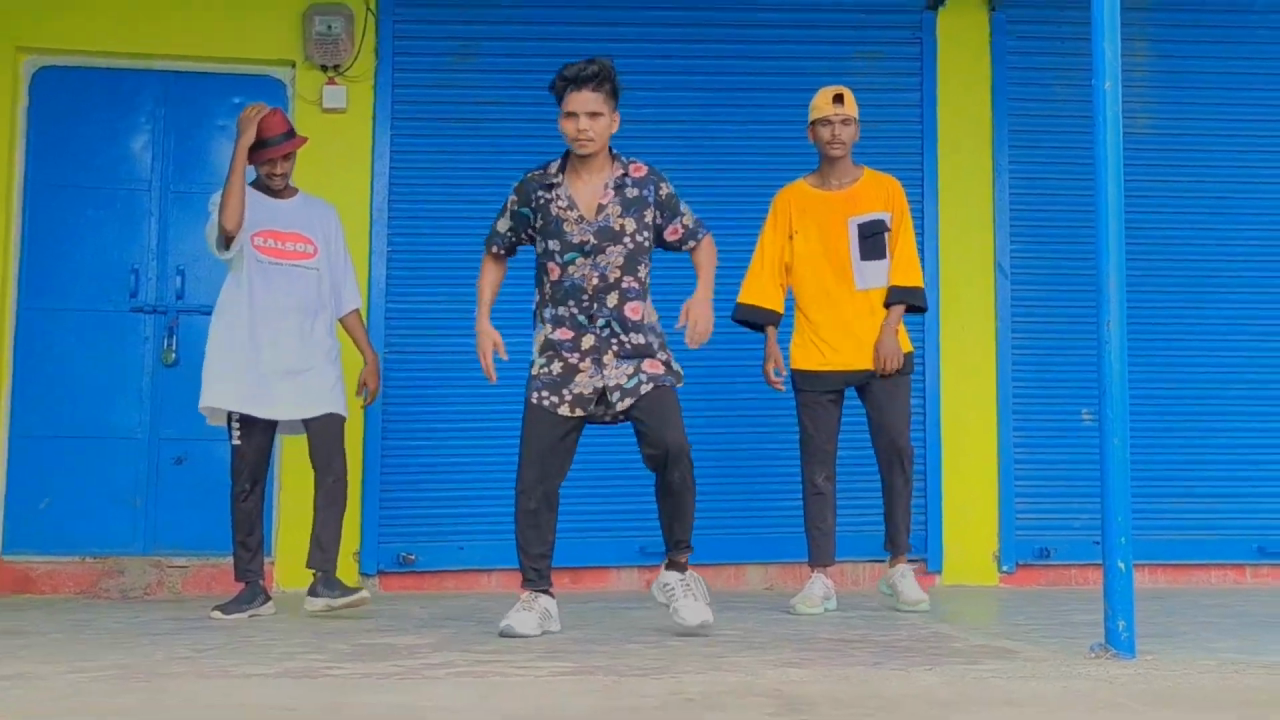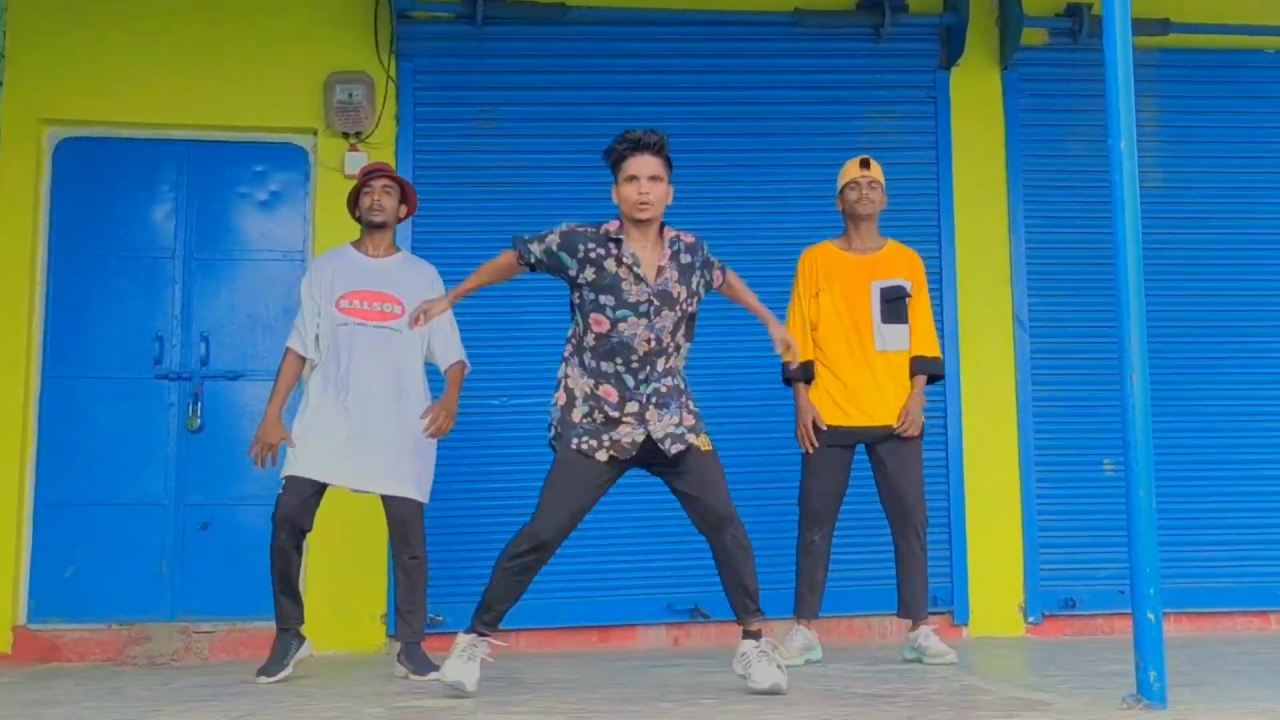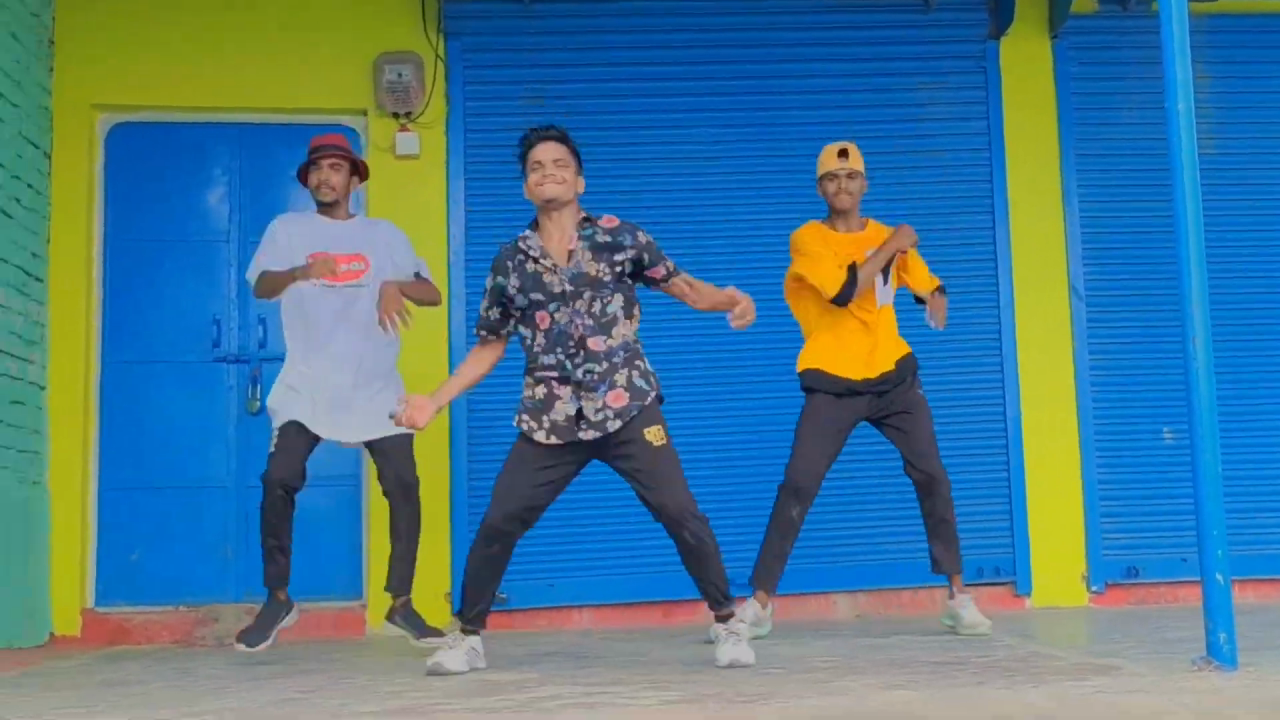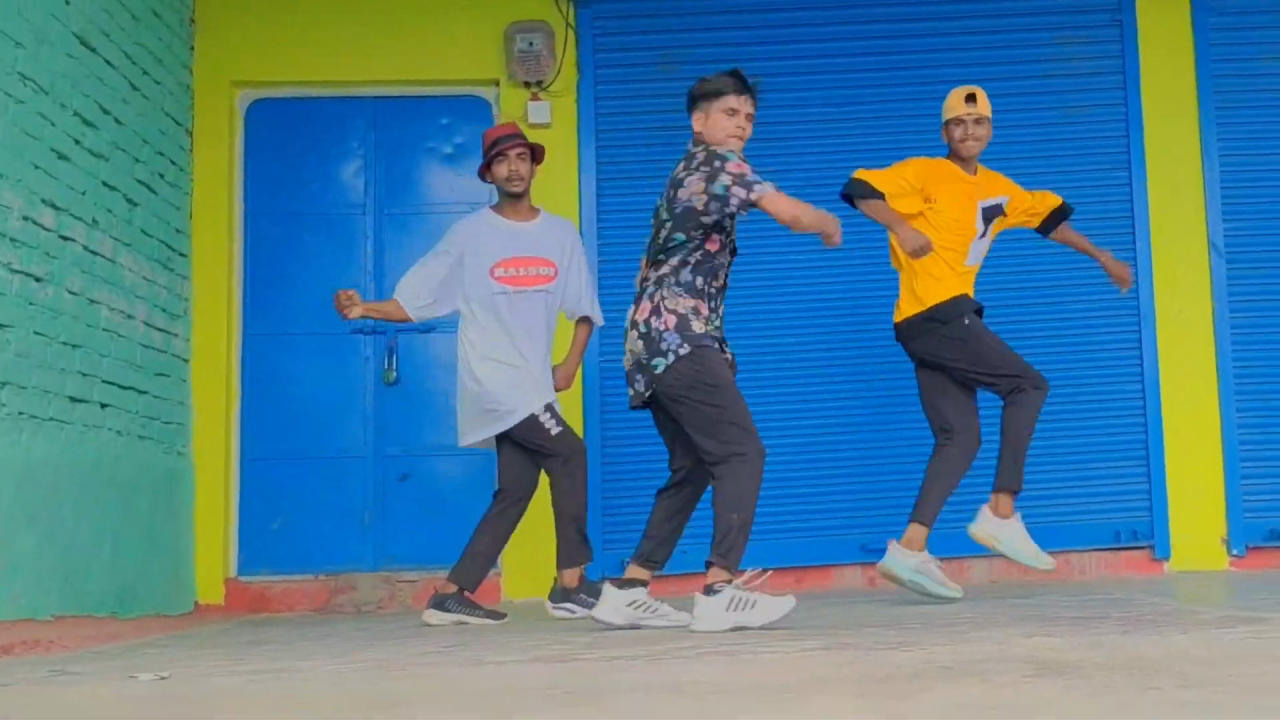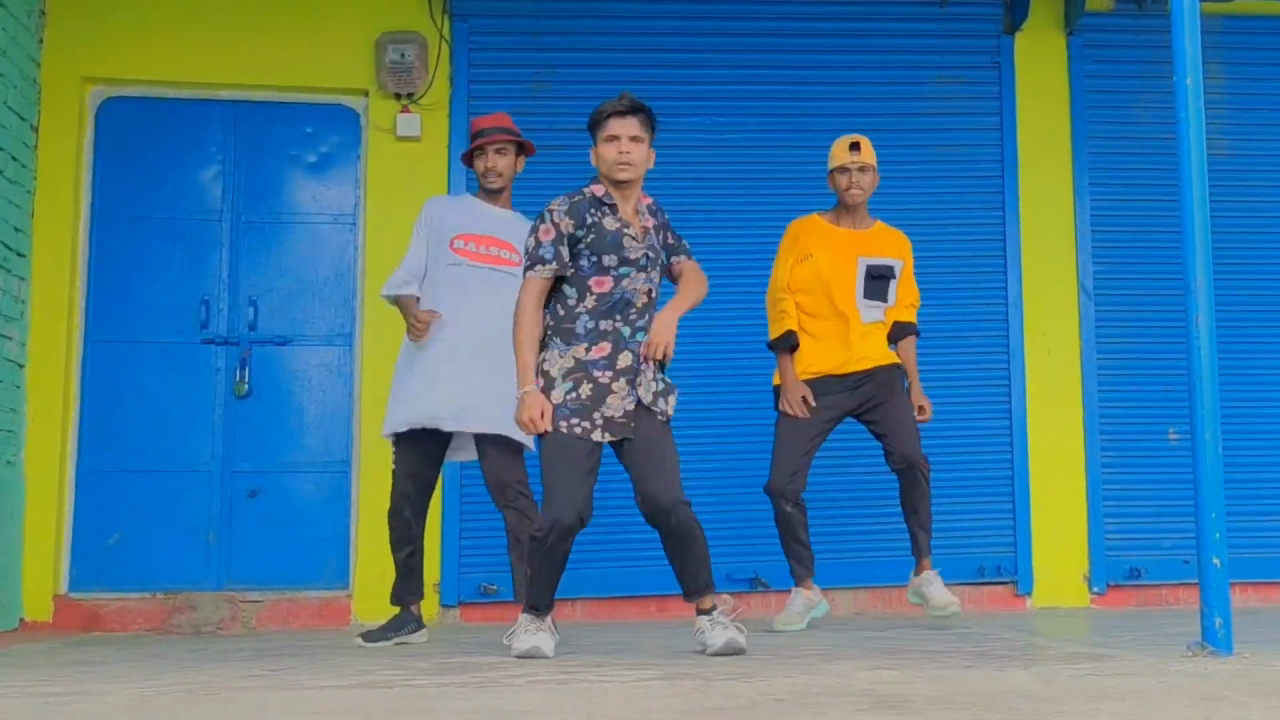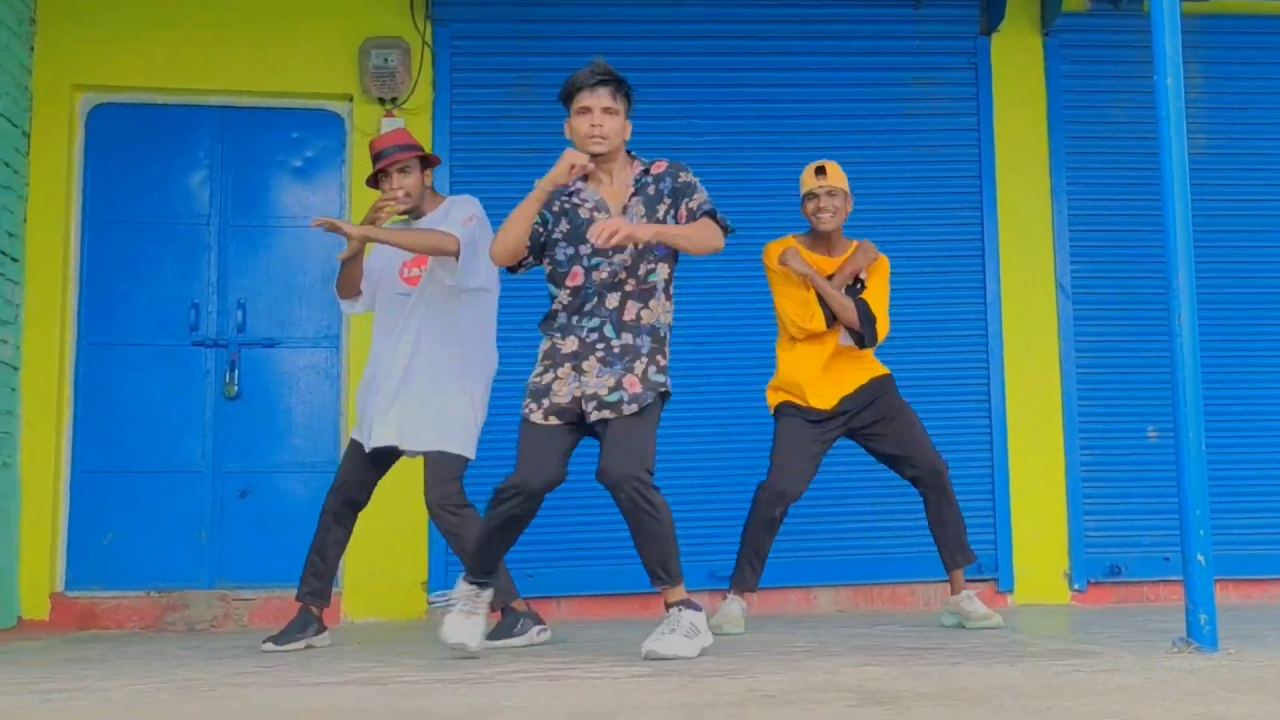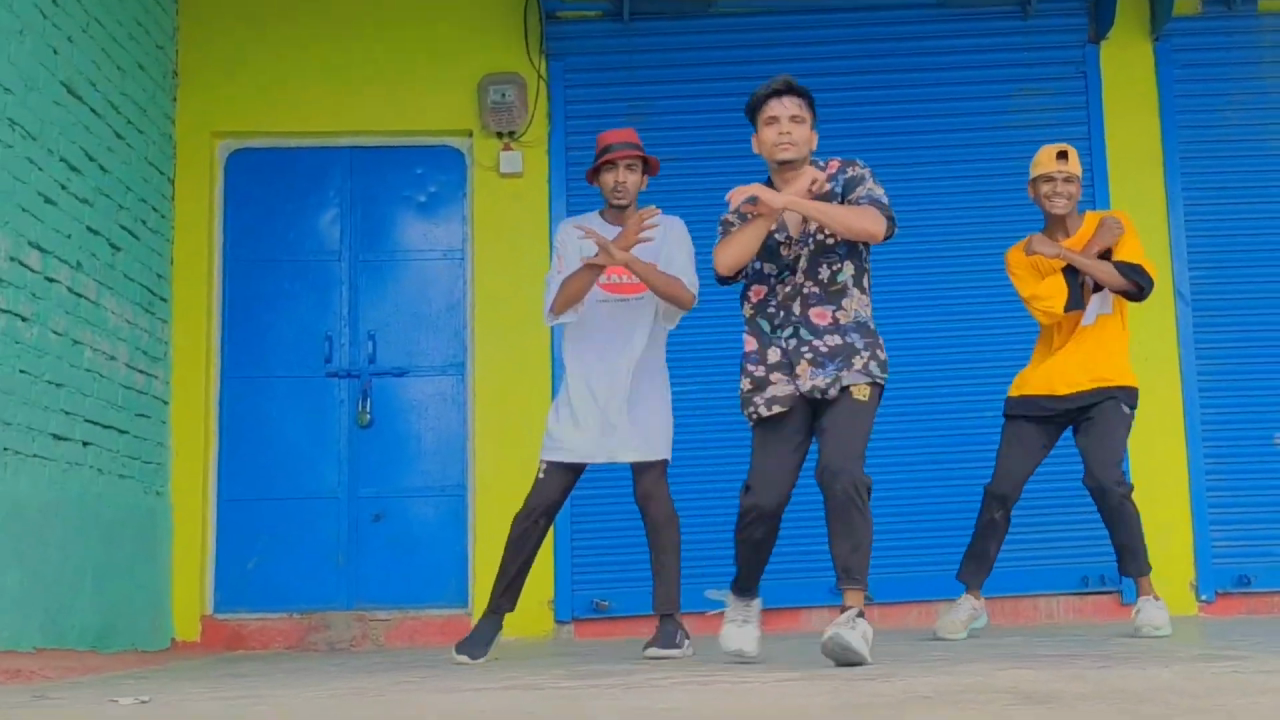
dt=0.7s
person 1, frame 1
left shoulder: (647, 183)
right shoulder: (532, 188)
left elbow: (699, 240)
right elbow: (496, 254)
left wrist: (703, 292)
right wrist: (484, 320)
left hip: (635, 352)
right hip: (558, 358)
left knee: (671, 450)
right knee: (536, 481)
left ankle: (677, 570)
right ankle: (537, 595)
person 1, frame 2
left shoulder: (687, 251)
right shoulder: (580, 243)
left elbow: (721, 278)
right elbow: (516, 259)
left wrist: (771, 321)
right wrist: (449, 298)
left hip: (669, 417)
right hip: (595, 420)
left knee: (722, 520)
right knee: (545, 533)
left ankle: (753, 642)
right ankle: (476, 639)
person 1, frame 3
left shoulder: (617, 235)
right shoulder: (509, 262)
left elbow: (679, 285)
right elbow: (491, 344)
left wrist: (725, 298)
right wrist: (438, 399)
left hip: (625, 402)
right hip: (553, 413)
left knee: (676, 510)
right knee: (500, 524)
left ankle: (728, 621)
right ankle: (468, 634)
person 1, frame 4
left shoulder: (696, 179)
right shoulder: (712, 165)
right elbow: (787, 211)
right wrist: (829, 225)
left hip: (661, 343)
right hip: (677, 340)
left knee: (693, 472)
right knee: (740, 456)
left ankle: (625, 590)
right ankle: (720, 591)
person 1, frame 5
left shoulder: (657, 218)
right shoulder: (567, 212)
left elbow: (694, 277)
right elbow: (531, 300)
left wrist: (671, 313)
right wrist: (529, 388)
left hip: (639, 385)
right hip: (573, 387)
left knee: (666, 503)
right knee: (565, 512)
left ankle: (710, 613)
right ankle: (536, 613)
person 1, frame 6
left shoulder: (671, 181)
right shoulder: (560, 197)
left elbow: (713, 239)
right elbow: (503, 255)
left wrist: (645, 230)
right wrist: (545, 187)
left hip: (636, 360)
right hip: (565, 362)
left knee: (627, 475)
right knee: (530, 482)
left ankle: (682, 609)
right ankle: (473, 587)
person 1, frame 7
left shoulder: (848, 179)
right shoulder: (742, 209)
left elbow: (874, 227)
right elbow: (725, 262)
left wrist: (785, 199)
right wrist: (768, 207)
left hip: (844, 348)
right hip: (776, 362)
left knee: (844, 468)
right knee: (765, 493)
left ankle: (850, 612)
right ankle: (742, 598)
person 2, frame 1
left shoulder: (322, 214)
right shoulder: (235, 203)
left elbow: (344, 295)
right elbow: (226, 233)
left wrist: (369, 356)
right wrist: (242, 147)
left hip: (314, 366)
right hip: (250, 368)
left knee: (331, 462)
right knee: (247, 476)
left ankle: (323, 580)
right ankle: (252, 587)
person 2, frame 2
left shoulder: (424, 276)
right shoulder: (325, 269)
left elbow: (451, 351)
right elbow: (299, 347)
left wrist: (450, 396)
right wrist: (272, 413)
left hip: (400, 429)
right hip: (326, 423)
left knee: (410, 537)
right knee: (288, 520)
left ankle: (411, 647)
right ankle: (289, 635)
person 2, frame 3
left shoulder: (384, 234)
right shoulder: (287, 229)
left elbow: (432, 293)
right elbow: (259, 286)
left wrist: (398, 287)
right wrist: (303, 268)
left hip: (372, 385)
right hip: (306, 382)
left knee: (404, 487)
right knee: (281, 481)
left ankle: (401, 603)
right ankle: (277, 599)
person 2, frame 4
left shoulder: (562, 233)
right shoulder: (466, 234)
left elbow: (584, 308)
right elbow: (413, 302)
left wrist: (571, 363)
right wrist: (365, 309)
left hip: (532, 382)
right hip: (490, 377)
left knee: (515, 491)
right knee: (569, 453)
left ankle: (452, 594)
right ankle: (570, 582)
person 2, frame 5
left shoulder: (534, 233)
right shoulder: (439, 213)
right elbow: (402, 286)
right wrist: (408, 316)
left hip: (493, 385)
right hip: (427, 382)
left knee: (513, 493)
right knee: (406, 503)
right ankle: (407, 614)
person 2, frame 6
left shoulder: (466, 211)
right shoulder: (390, 234)
left elbow: (449, 247)
right elbow: (351, 297)
left wrist: (369, 234)
right wrist: (362, 240)
left hip: (453, 389)
right hip: (391, 391)
left knee: (444, 500)
right knee: (343, 497)
left ankle: (516, 609)
right ankle: (310, 614)
person 2, frame 7
left shoulder: (670, 230)
right shoulder: (569, 231)
left elbow: (687, 300)
right elbow: (559, 307)
left wrist: (629, 259)
right wrist: (601, 256)
left hip: (642, 389)
right hip: (583, 390)
left knee: (654, 498)
right knee: (542, 502)
left ankle: (669, 621)
right ankle: (493, 617)
person 3, frame 1
left shoulder: (888, 190)
right shoulder: (790, 200)
left elbow: (904, 265)
right elbow: (769, 273)
left wrist: (892, 328)
right wrist: (770, 344)
left hip: (882, 348)
right hip: (816, 356)
left knee: (896, 451)
right knee: (818, 463)
left ankle: (899, 569)
right ankle: (820, 578)
person 3, frame 2
left shoulder: (908, 261)
right shoulder: (815, 260)
left elbow: (921, 337)
right elbow: (799, 337)
left wrist: (917, 398)
right wrist: (802, 401)
left hip: (892, 413)
right hip: (830, 414)
left knee: (909, 515)
right knee: (816, 519)
left ankle: (919, 630)
right ankle: (805, 629)
person 3, frame 3
left shoulder: (884, 235)
right shoulder: (806, 240)
left elbow: (927, 288)
right elbow: (846, 291)
left wrist: (936, 302)
right wrist: (891, 248)
left hip: (890, 375)
right hip: (831, 384)
left knee: (932, 478)
right knee: (799, 485)
left ankle: (957, 596)
right ankle: (759, 602)
person 3, frame 4
left shoulder: (998, 186)
right shoulder: (920, 173)
left elbow: (1050, 214)
right elbow: (859, 188)
left wrist: (1104, 258)
right wrist: (899, 227)
left hip: (944, 321)
right hip: (936, 316)
left knee: (958, 436)
right knee: (1029, 386)
left ankle: (910, 549)
right ankle: (999, 514)
person 3, frame 5
left shoulder: (896, 245)
right shoulder: (802, 234)
left elbow: (902, 320)
right elbow: (783, 306)
left wrist: (916, 386)
right wrist: (789, 376)
left hip: (875, 376)
right hip: (814, 380)
left knee: (910, 461)
right knee: (782, 484)
left ankle: (924, 573)
right ankle: (805, 591)
person 3, frame 6
left shoulder: (873, 263)
right shoulder: (780, 254)
left elbow: (868, 333)
right elbow: (802, 324)
left wrist: (811, 277)
right wrist: (844, 273)
left hip: (866, 389)
right hip: (803, 401)
left knee: (932, 471)
right knee: (778, 490)
left ankle: (959, 593)
right ankle: (738, 595)
person 3, frame 7
left shoulder: (1112, 225)
right shoulder: (1020, 254)
left elbow: (1138, 284)
right elbow: (1061, 305)
left wrist: (1073, 254)
right wrist: (1091, 248)
left hip: (1105, 384)
right hip: (1041, 388)
left knee: (1104, 481)
right knee: (1000, 492)
left ankle: (1145, 593)
right ankle: (971, 597)
